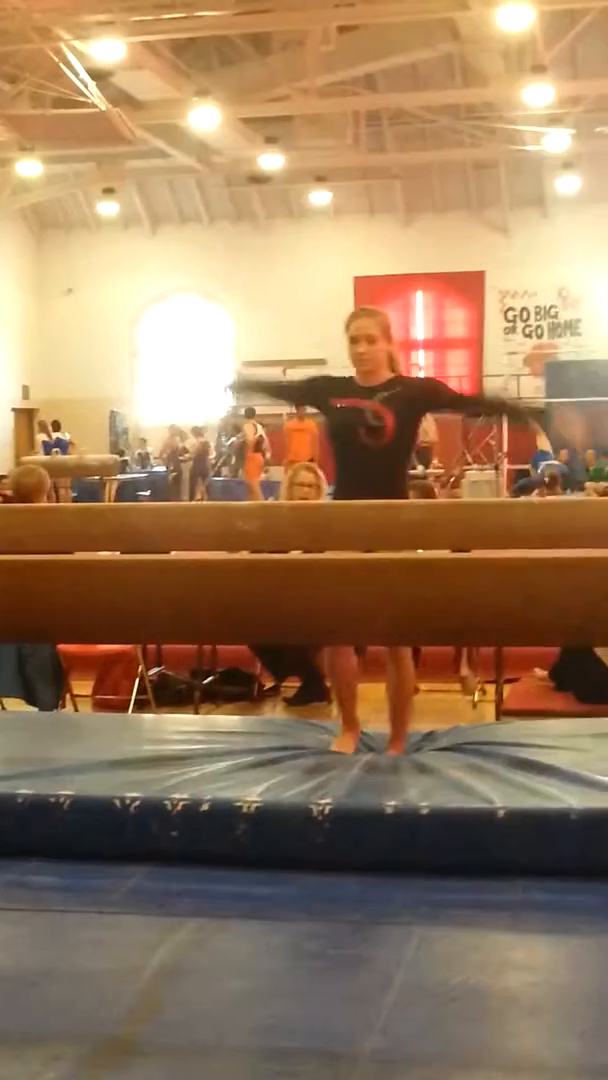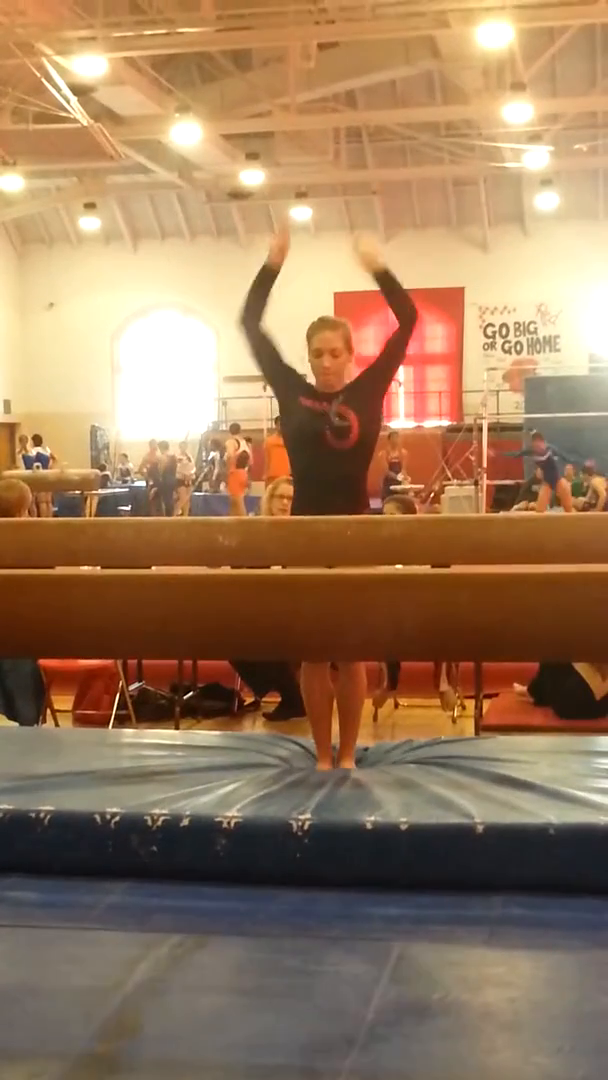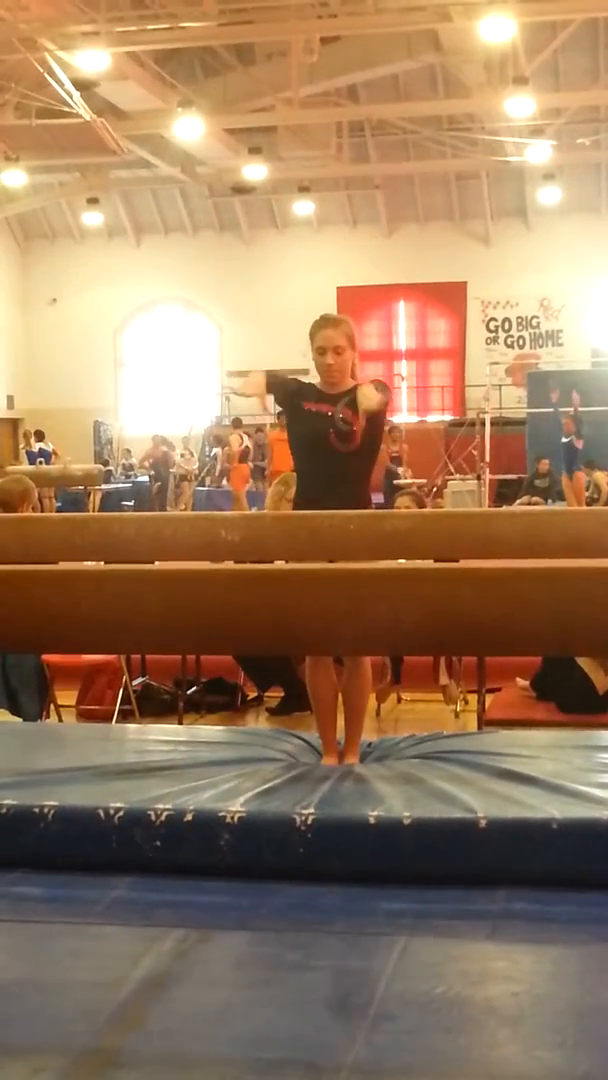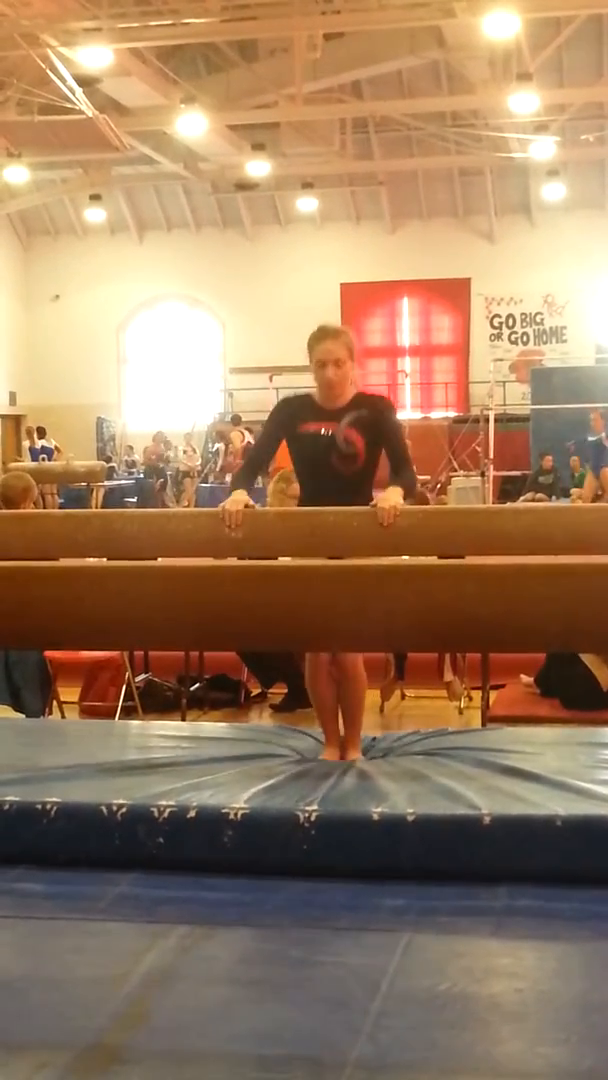
dt=0.5s
person 1, frame 1
left shoulder: (414, 390)
right shoulder: (330, 390)
left elbow: (474, 402)
right elbow: (274, 389)
left knee: (395, 641)
left ankle: (397, 743)
right ankle: (349, 726)
person 1, frame 2
left shoulder: (369, 389)
right shoulder: (291, 390)
left elbow: (408, 322)
right elbow: (251, 324)
left wrist: (378, 268)
right wrist: (273, 264)
left ankle: (348, 753)
right ankle: (323, 754)
person 1, frame 3
left shoulder: (370, 393)
right shoulder: (298, 394)
left elbow: (381, 399)
right elbow: (277, 385)
left wrist: (372, 397)
right wrist: (260, 381)
left ankle: (352, 750)
right ankle: (328, 749)
person 1, frame 4
left shoulder: (375, 410)
right shoulder: (291, 410)
left elbow: (406, 472)
right elbow: (252, 462)
left wrist: (397, 492)
right wrist: (237, 492)
left knee: (349, 658)
right knee: (319, 658)
left ankle: (353, 745)
right ankle: (331, 744)
